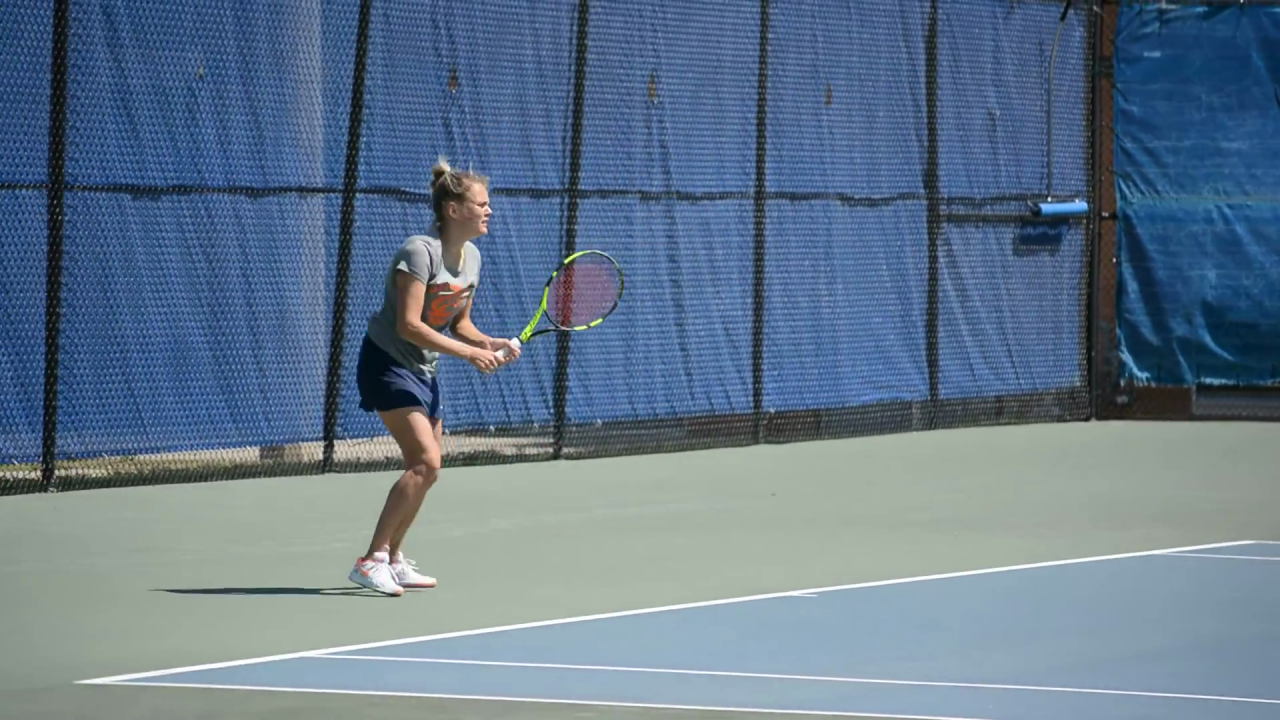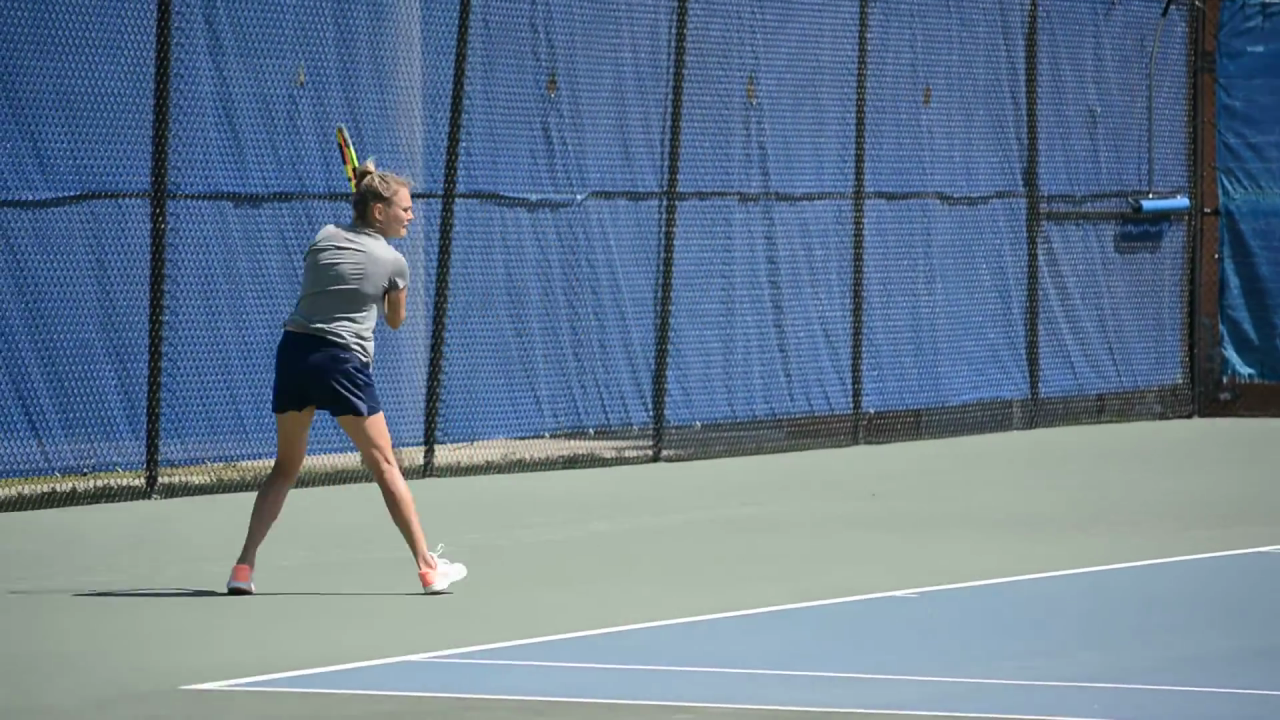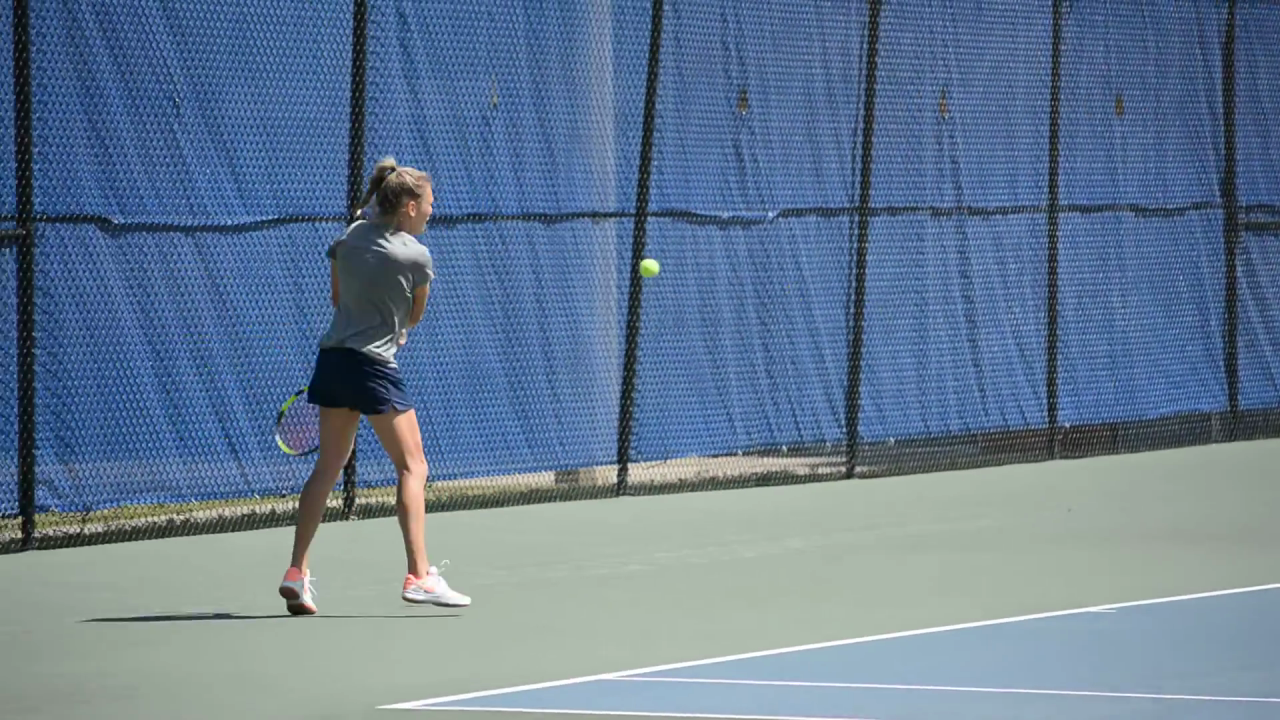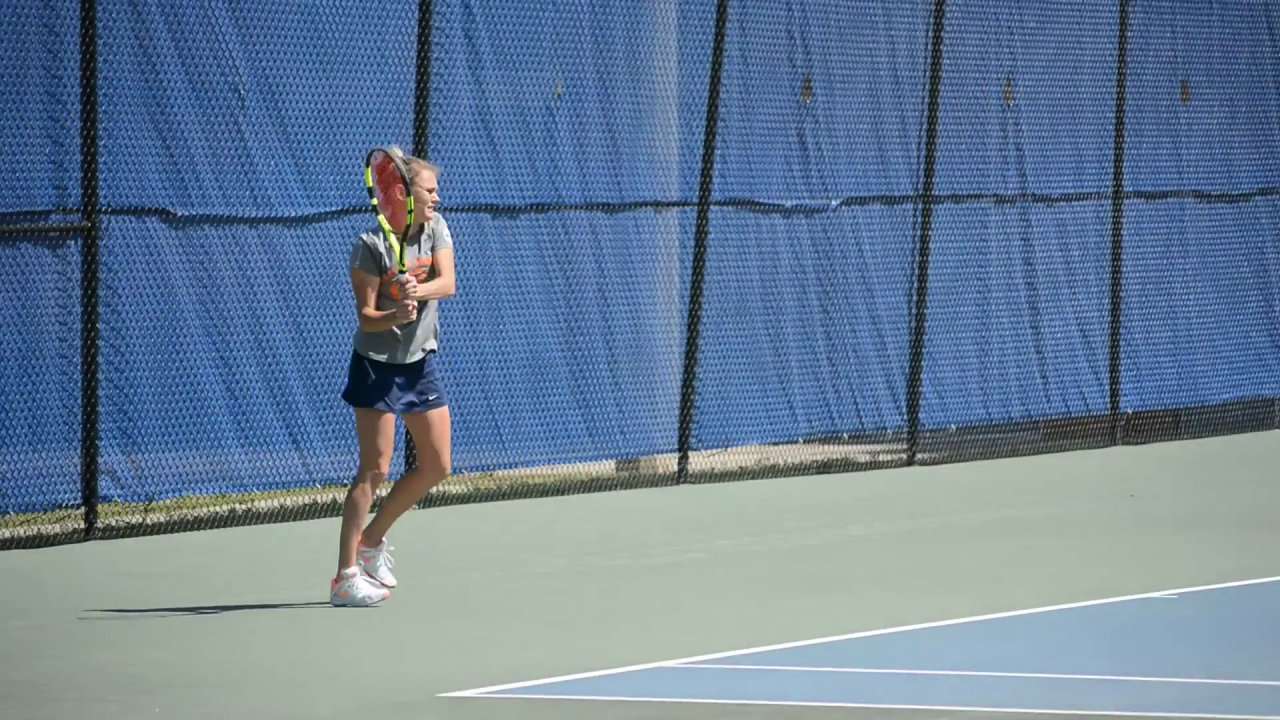
dt=0.5s
person 1, frame 1
left shoulder: (469, 255)
right shoulder: (418, 251)
left elbow: (458, 325)
right elbow: (408, 324)
left wrist: (493, 344)
right wrist: (470, 354)
left hip: (419, 367)
right hip: (387, 363)
left knee: (426, 467)
right knee: (425, 463)
left ankle: (390, 559)
right ankle: (373, 557)
person 1, frame 2
left shoulder: (324, 236)
right shoulder: (395, 261)
right elbow: (395, 320)
left hip: (295, 355)
right hip: (343, 363)
left knee: (286, 467)
right knee: (385, 466)
left ankle: (244, 566)
right ankle: (428, 566)
person 1, frame 3
left shoulder: (352, 236)
right shoulder: (417, 256)
right elbow: (415, 316)
left hip: (334, 360)
right hip: (371, 367)
left knee: (327, 471)
right knee: (412, 468)
left ankle: (298, 573)
right ankle: (418, 576)
person 1, frame 4
left shoulder: (437, 230)
right shoulder: (368, 246)
left elbow: (446, 284)
right elbow: (365, 316)
left wrist: (416, 290)
right wrist: (395, 318)
left hip: (421, 363)
right hip: (376, 365)
left knee: (434, 467)
right knee: (375, 468)
left ankle: (370, 539)
right ankle: (345, 574)
